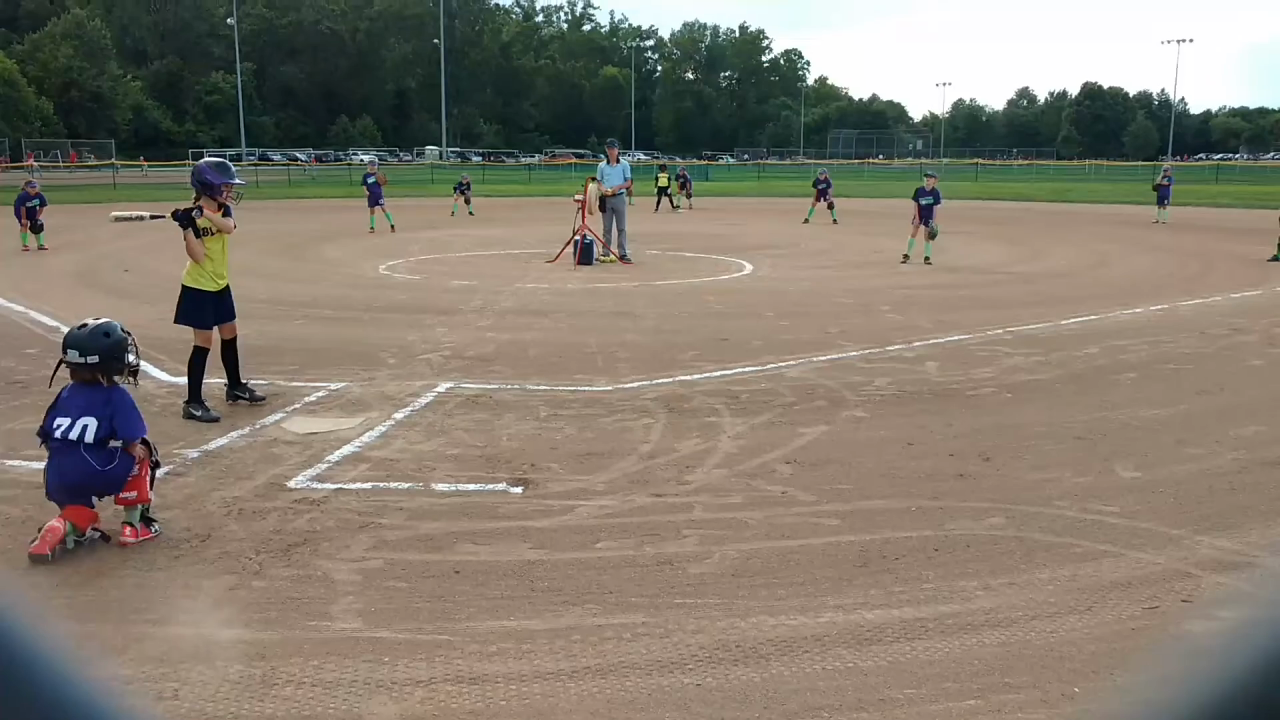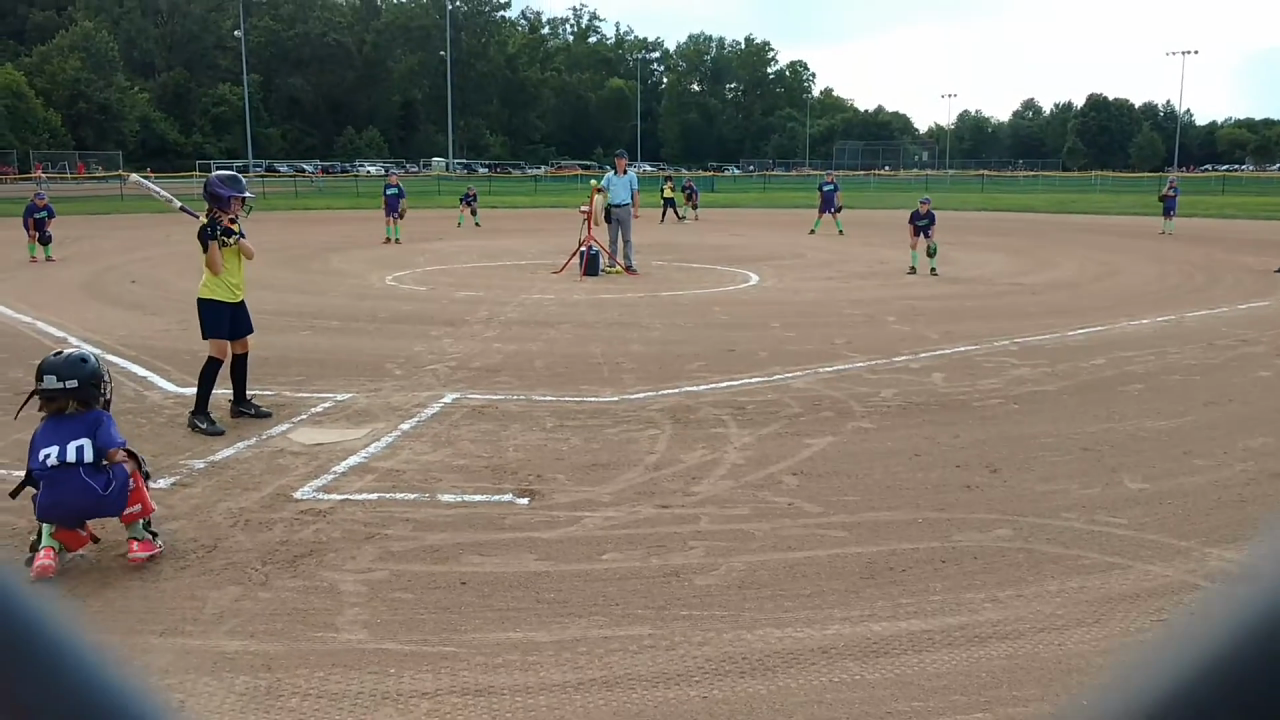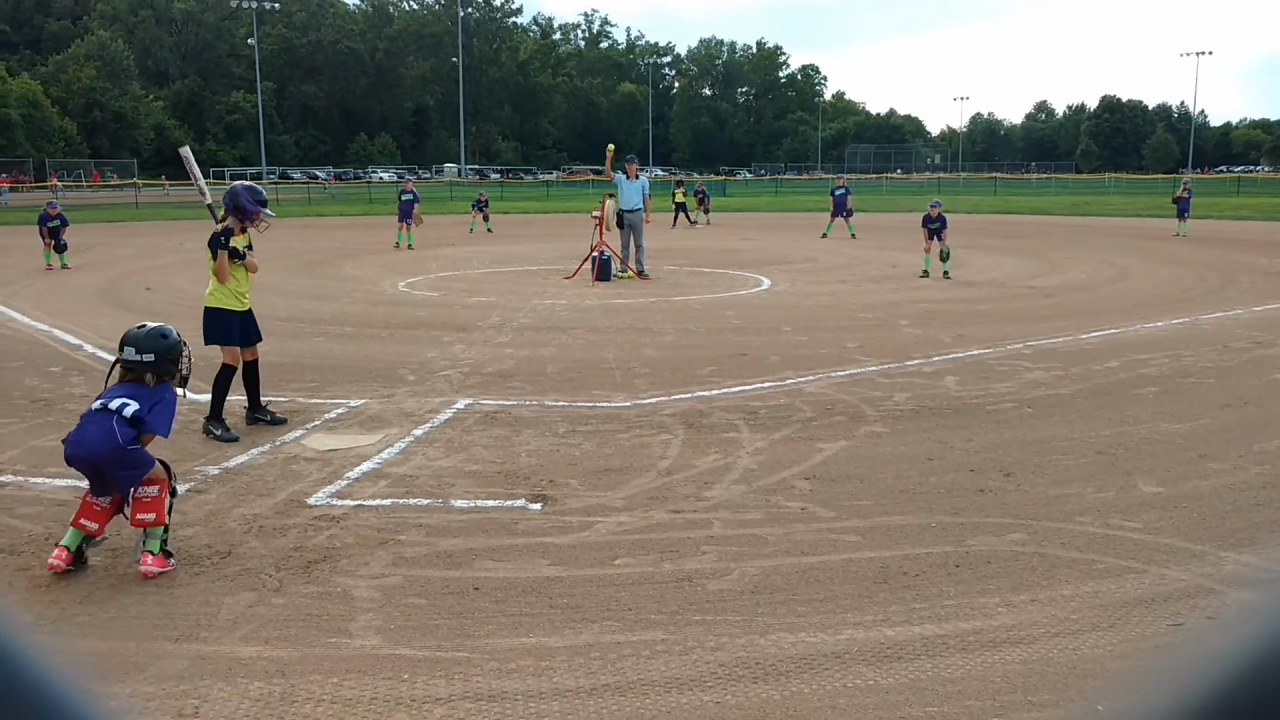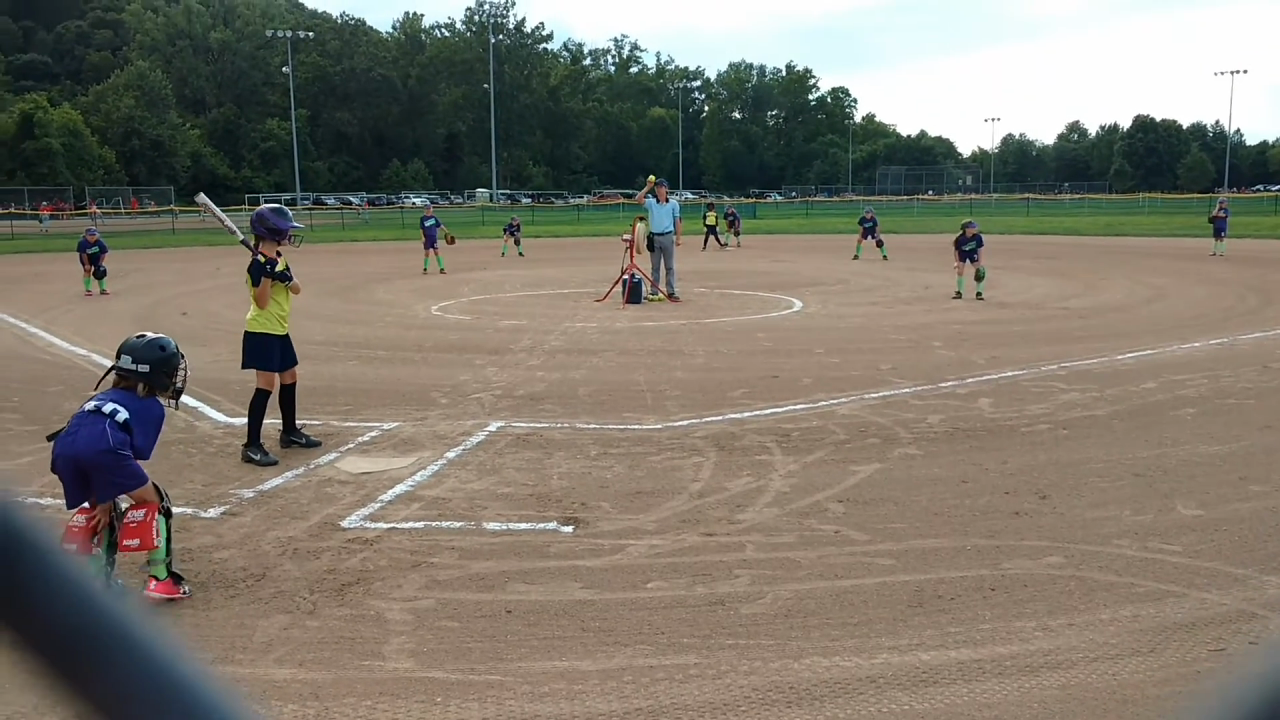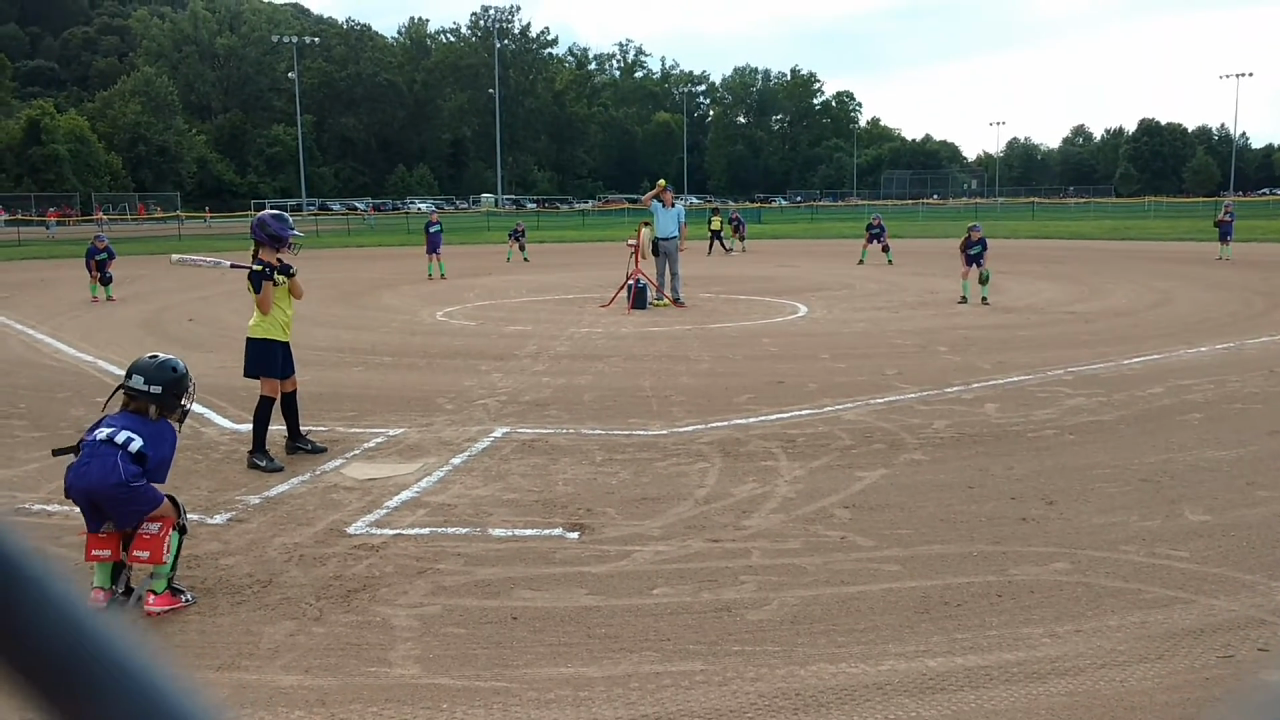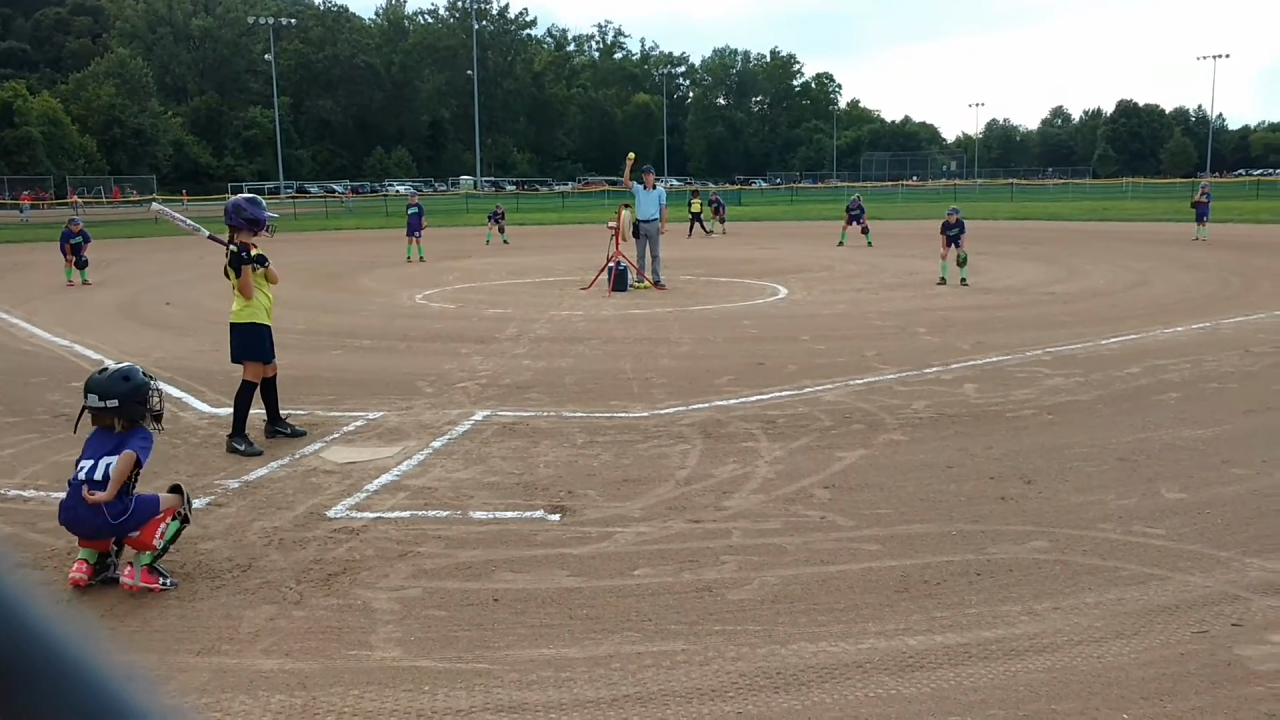
dt=0.7s
person 1, frame 1
left shoulder: (222, 210)
right shoulder: (192, 217)
left elbow: (229, 228)
right elbow: (198, 257)
left wrist: (202, 213)
right wrist: (186, 226)
left hip: (220, 284)
right hip: (199, 287)
left knee: (230, 334)
right knee: (203, 342)
left ankle: (235, 386)
right ankle: (193, 403)
person 1, frame 2
left shoulder: (234, 224)
right shoulder: (207, 230)
left elbow: (250, 254)
right elbow: (216, 268)
left wrist: (235, 237)
right wrist: (212, 237)
left hip: (235, 297)
right hip: (213, 298)
left knee: (241, 348)
right knee: (219, 353)
left ankle: (240, 402)
right ankle: (199, 414)
person 1, frame 3
left shoulder: (244, 234)
right shoulder: (219, 238)
left elbow: (254, 268)
right elbow: (222, 277)
left wrist: (241, 256)
right wrist: (223, 247)
left hip: (242, 305)
right hip: (222, 306)
left knee: (251, 355)
right knee: (232, 360)
left ankle: (255, 409)
right ankle: (214, 420)
person 1, frame 4
left shoulder: (278, 258)
right shoulder: (258, 263)
left elbow: (297, 290)
right elbow: (261, 303)
left wrist: (287, 278)
right wrist: (266, 275)
left hip: (279, 329)
right hip: (261, 330)
left knee: (289, 378)
right knee: (266, 384)
left ankle: (290, 431)
right ankle: (252, 446)
person 1, frame 5
left shoulder: (278, 264)
right shoulder: (258, 269)
left elbow: (298, 294)
right elbow: (265, 308)
left wrist: (290, 273)
right wrist: (267, 278)
left hip: (280, 336)
right hip: (265, 337)
left knee: (289, 386)
right knee: (270, 391)
left ankle: (295, 438)
right ankle: (257, 453)
person 1, frame 6
left shoulder: (251, 249)
right shoulder: (237, 253)
left elbow: (274, 279)
right elbow: (246, 292)
left wrist: (263, 262)
right wrist: (247, 264)
left hip: (261, 320)
right hip: (248, 321)
left knee: (269, 370)
right knee: (253, 376)
left ankle: (274, 422)
right ankle: (236, 437)
person 2, frame 1
left shoulder: (67, 393)
right shoulder: (116, 395)
left elbow: (47, 437)
right elbow: (132, 445)
right wrist: (137, 450)
left hip: (57, 479)
right hip: (93, 474)
left knee: (82, 515)
right knee: (141, 453)
left ankle: (62, 527)
right ankle: (134, 524)
person 2, frame 2
left shoulder: (42, 430)
right shoulder: (99, 419)
left elbow: (35, 477)
right elbow: (114, 454)
right wrist: (125, 460)
left hip: (50, 508)
right hip: (93, 499)
right knee: (130, 468)
left ankle: (46, 552)
right ankle: (139, 540)
person 2, frame 3
left shoulder: (115, 389)
right shoulder: (165, 393)
right elbow: (147, 435)
right wrist: (130, 467)
left hip: (76, 444)
right hip: (112, 442)
left knee: (104, 487)
right knee: (158, 478)
left ankle: (67, 551)
right ankle: (153, 553)
person 2, frame 4
left shoulder: (105, 397)
right shoulder: (153, 407)
right elbow: (134, 457)
right wrist: (107, 500)
left hip: (64, 449)
right hip: (103, 449)
left knee: (96, 508)
right knee: (153, 502)
left ankle: (97, 575)
right ankle: (160, 579)
person 2, frame 5
left shoulder: (113, 418)
right shoulder: (165, 430)
right elbow: (152, 478)
right wrist: (130, 513)
left hip: (77, 478)
right hip: (115, 479)
left knee: (108, 522)
right knee: (170, 516)
left ankle: (102, 588)
right ankle: (159, 592)
person 2, frame 6
left shoulder: (96, 434)
right shoulder: (141, 435)
left elbow: (83, 477)
right elbow: (127, 458)
right wrist: (110, 494)
left hip: (72, 516)
right hip: (108, 516)
right knee: (178, 501)
left ankle: (88, 562)
right ankle: (142, 567)
